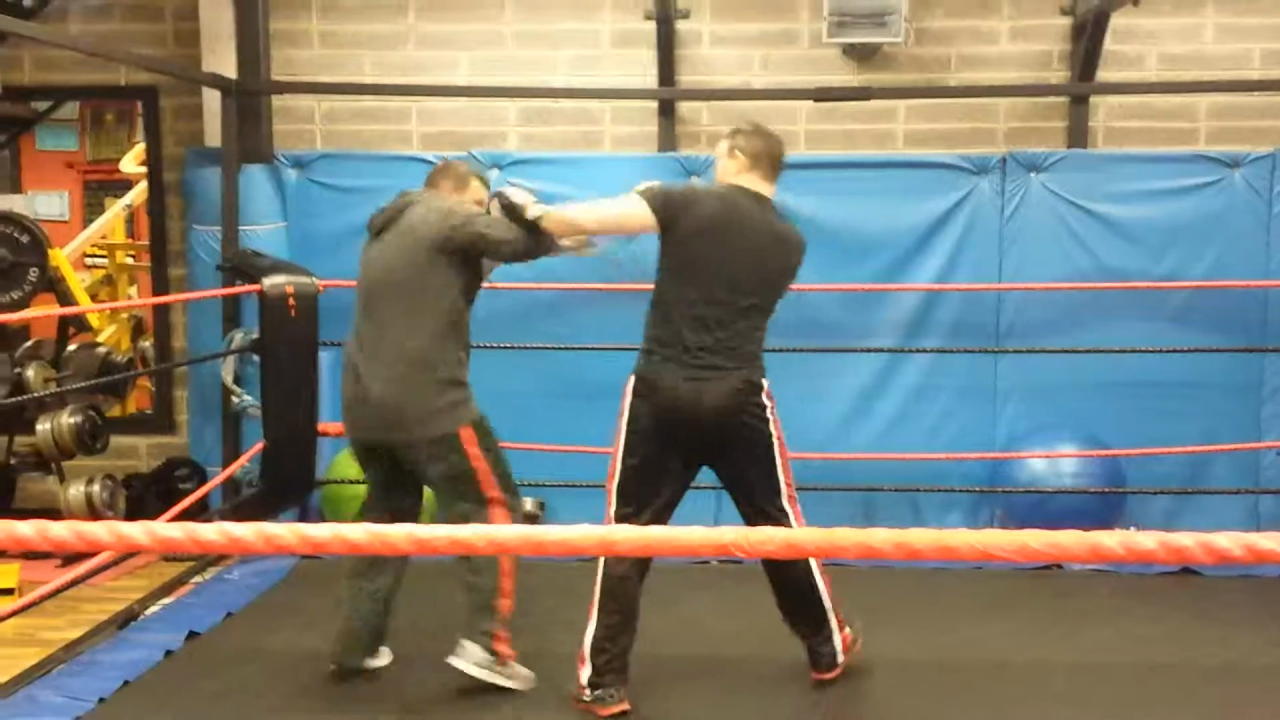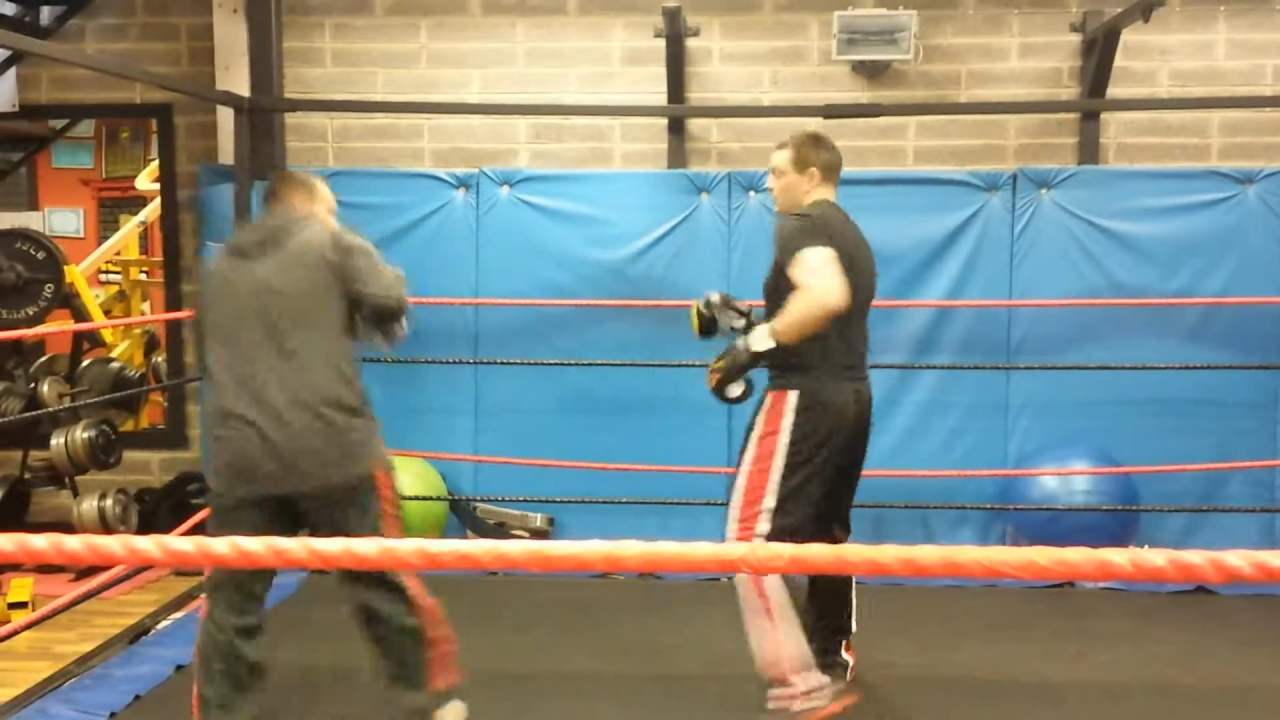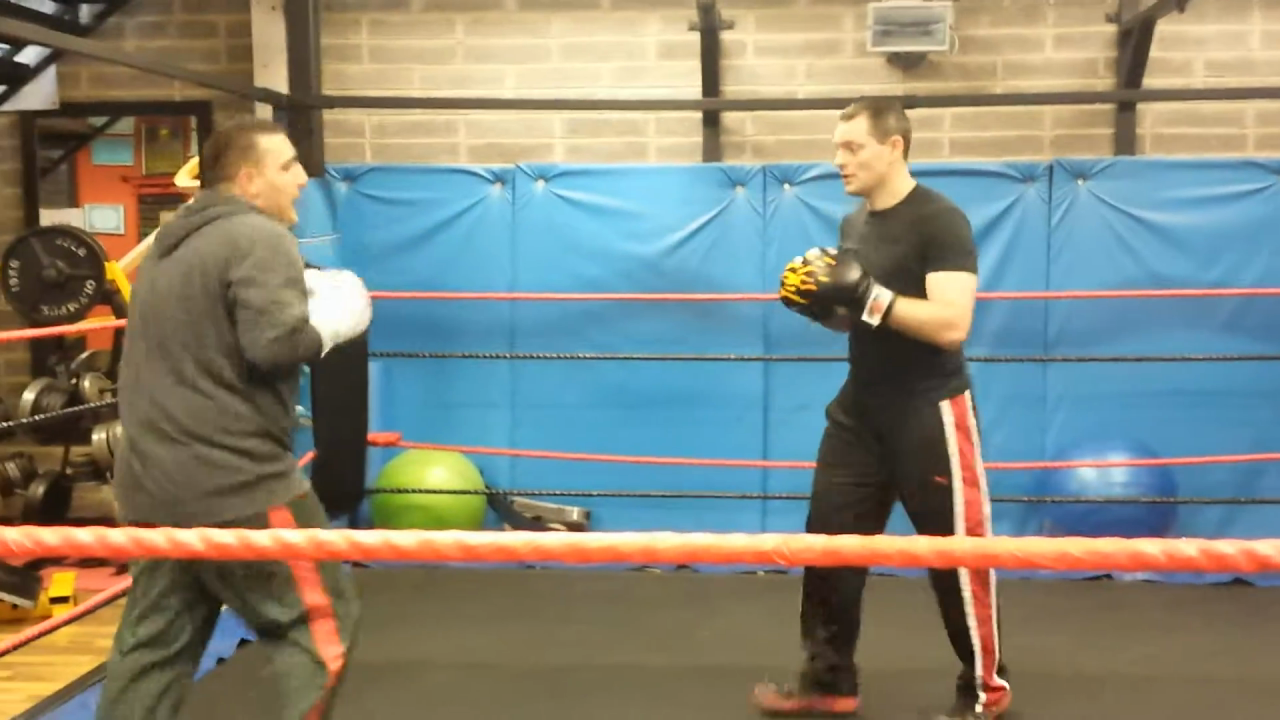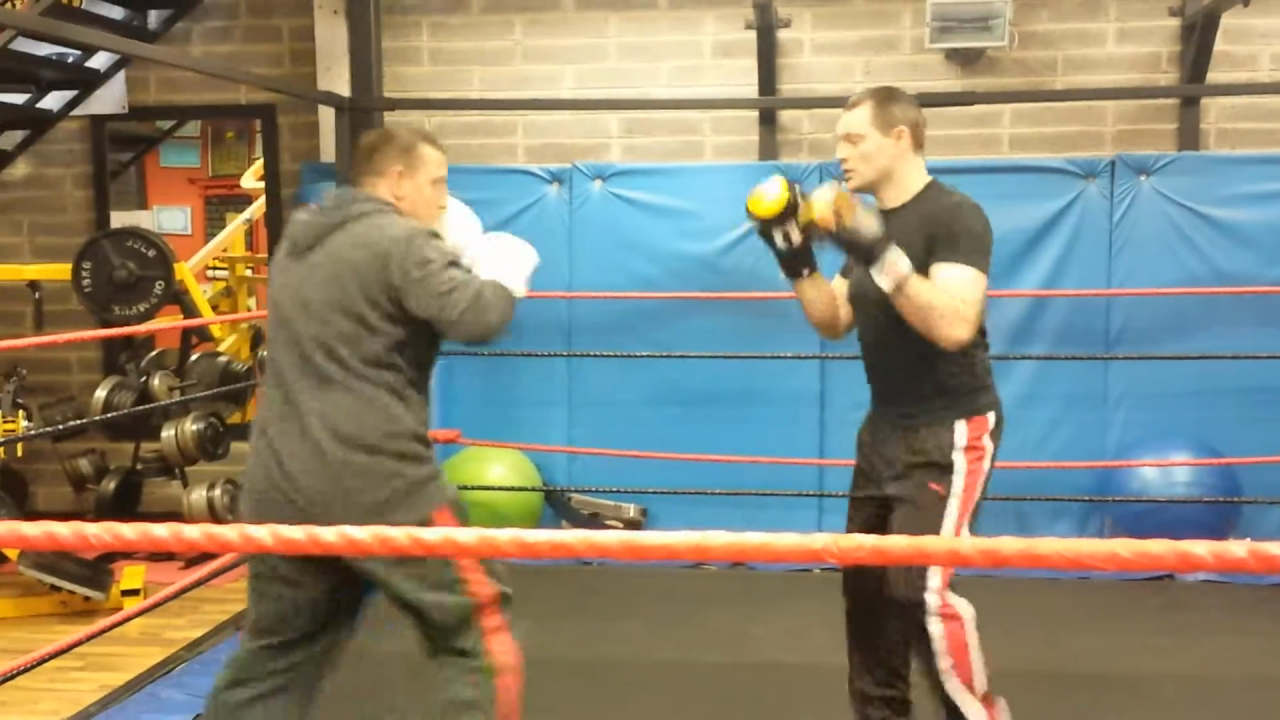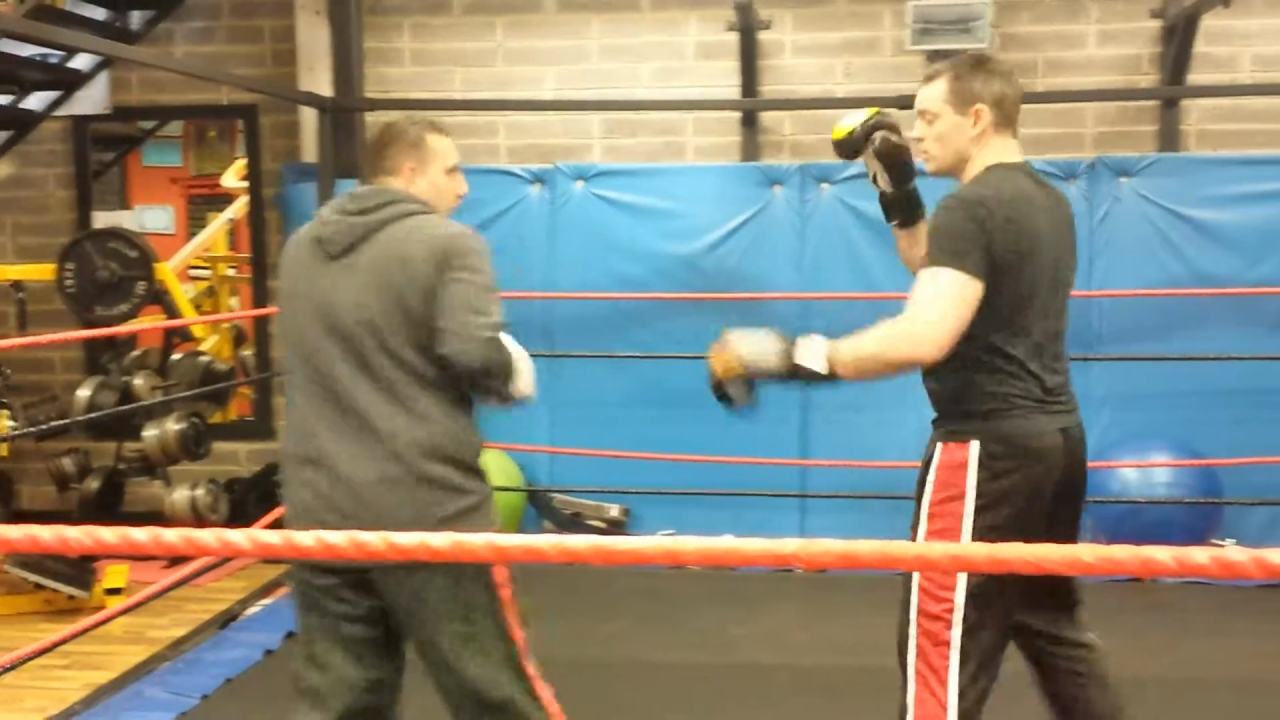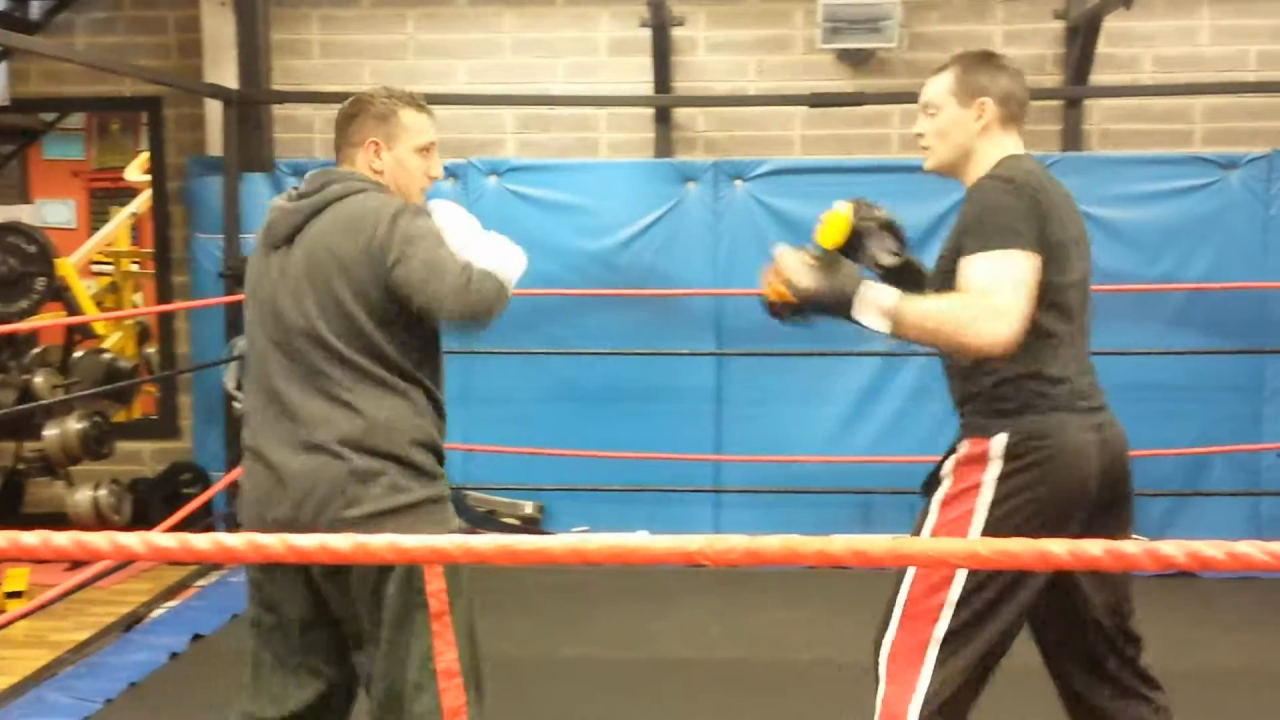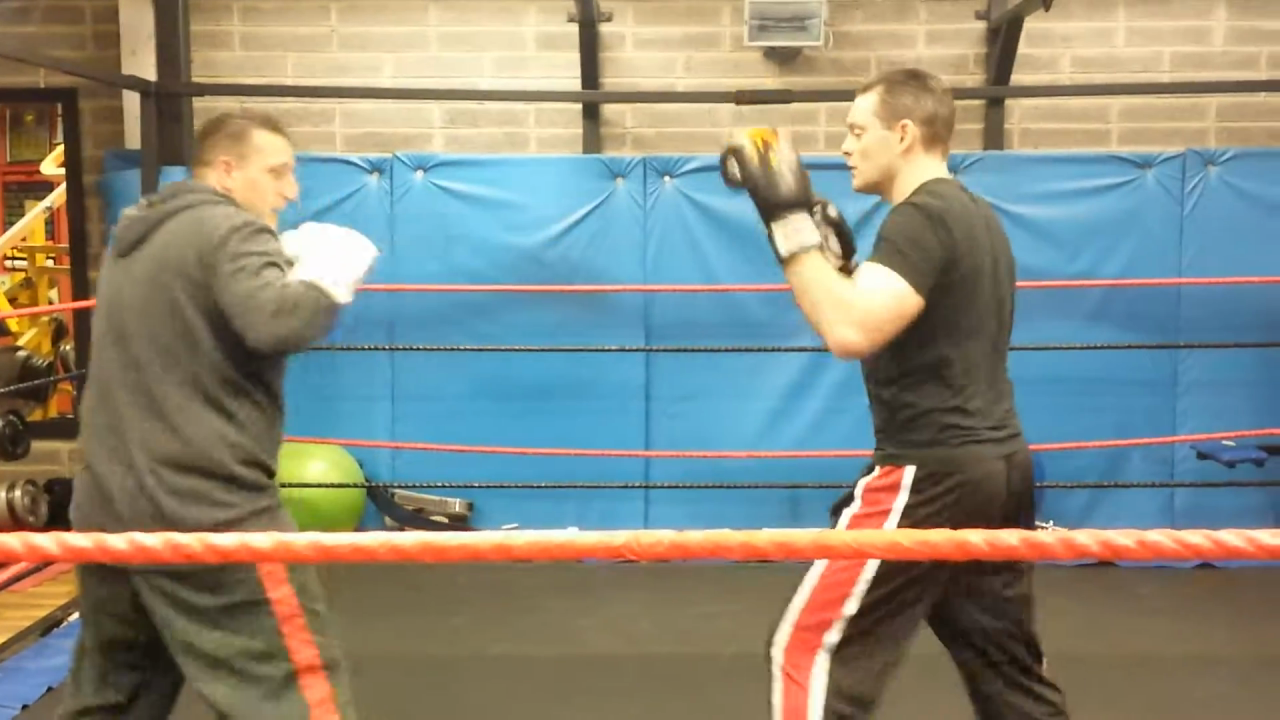
dt=0.5s
person 1, frame 1
left shoulder: (691, 202)
right shoulder: (790, 241)
left elbow: (600, 217)
left wrist: (537, 218)
left hip: (662, 393)
right hip: (739, 397)
left knee: (628, 535)
right knee: (779, 524)
right ankle: (827, 650)
person 1, frame 2
left shoulder: (804, 224)
right shoulder: (850, 238)
left elbow: (824, 296)
left wrist: (754, 344)
right wrist: (748, 319)
left hip: (805, 400)
right hip: (848, 400)
left knee: (755, 536)
right knee: (822, 533)
right ankle: (832, 658)
person 1, frame 3
left shoulder: (940, 221)
right shoulder: (855, 224)
left elbow: (951, 325)
left wrist: (867, 295)
right wrist: (820, 300)
left hip: (931, 411)
right hip: (860, 406)
right knee: (831, 541)
person 1, frame 4
left shoulder: (955, 217)
right shoulder: (875, 220)
left elbow: (954, 326)
right elbow: (834, 321)
left wrist: (882, 256)
right wrist: (795, 257)
left hip: (953, 428)
right hip: (888, 428)
left knee: (925, 588)
right knee: (867, 587)
person 1, frame 5
left shoulder: (971, 209)
right shoulder: (1046, 200)
left elbow: (924, 337)
left wrist: (795, 355)
right wrist: (899, 197)
left hip: (987, 450)
right hip: (1052, 434)
left knee: (946, 645)
right knee: (1051, 626)
person 1, frame 6
left shoulder: (1003, 192)
right shoulder: (1037, 191)
left elbow: (992, 327)
left wrist: (860, 296)
right wrist: (898, 271)
left hip: (1022, 451)
right hip: (1088, 445)
left knee: (923, 660)
person 1, frame 7
left shoulder: (921, 219)
right shoulder: (974, 216)
left elbow: (849, 331)
left wrist: (788, 221)
right wrist: (842, 260)
left hip: (932, 476)
right hip: (997, 466)
left knee: (812, 651)
right knee: (1009, 667)
person 2, frame 1
left shoulder: (390, 234)
right shoulder: (445, 217)
right elbow: (517, 240)
left hip: (365, 404)
right hip: (428, 406)
left knee: (385, 517)
right knee: (490, 509)
left ankle: (357, 646)
right ankle: (485, 645)
person 2, frame 2
left shoulder: (216, 271)
right shoulder: (334, 246)
right elbow: (388, 302)
right wrist: (352, 321)
left hip: (240, 460)
right hip: (334, 451)
left knee: (231, 605)
right knee: (385, 582)
person 2, frame 3
left shoulder: (167, 250)
right shoulder: (260, 240)
right elbow: (274, 342)
left wrist: (302, 297)
right wrist: (336, 318)
left hip: (153, 482)
right hip: (236, 482)
left knee: (151, 648)
right knee: (318, 625)
person 2, frame 4
left shoulder: (298, 243)
right shoulder: (400, 244)
right elbow: (474, 317)
left wrist: (446, 256)
right wrist: (507, 270)
left hip: (283, 487)
right hip: (377, 487)
left knee: (272, 661)
right knee: (478, 634)
person 2, frame 5
left shoulder: (300, 250)
right shoulder: (447, 245)
right elbow: (473, 351)
right wrist: (515, 370)
left hip: (321, 507)
right hip: (426, 508)
person 2, frame 6
left shoulder: (281, 227)
right shoulder: (388, 221)
right elbow: (469, 301)
left wrist: (438, 253)
right wrist: (498, 261)
left hip: (278, 499)
right hip: (373, 504)
person 2, frame 7
left shoulder: (135, 238)
right shoulder: (230, 232)
right elbow: (280, 323)
left wrist: (284, 267)
right wrist: (329, 273)
left hip: (114, 510)
right hip: (210, 516)
